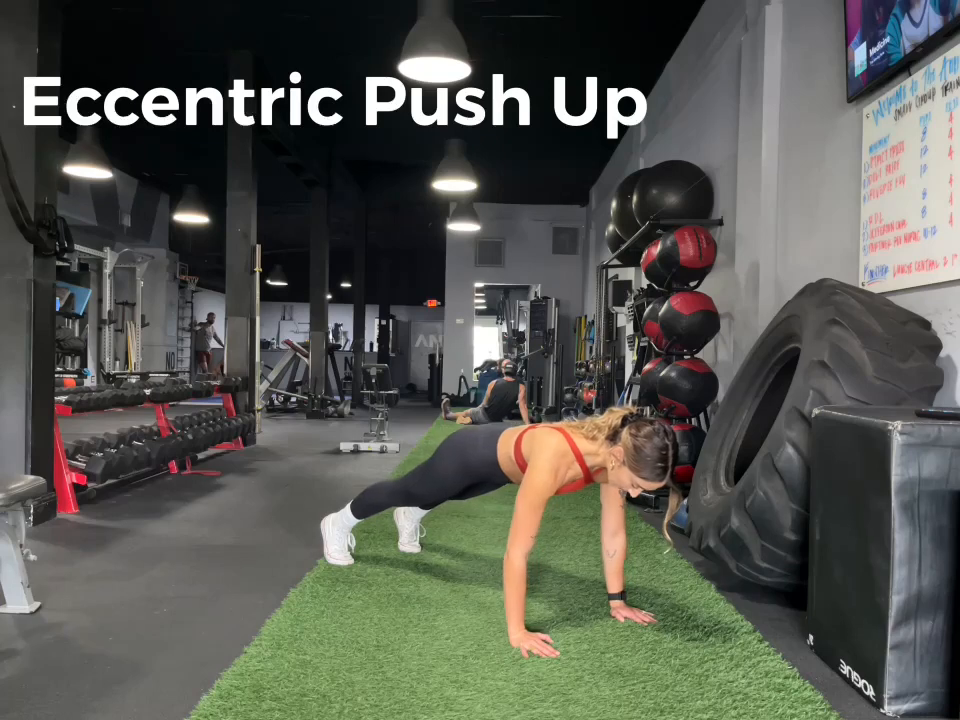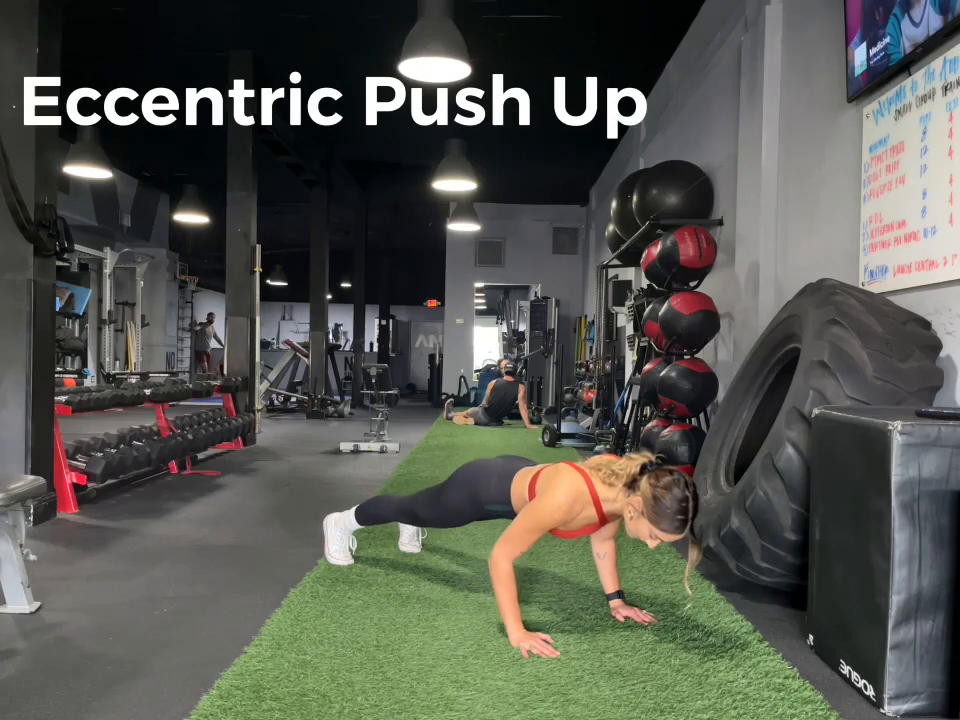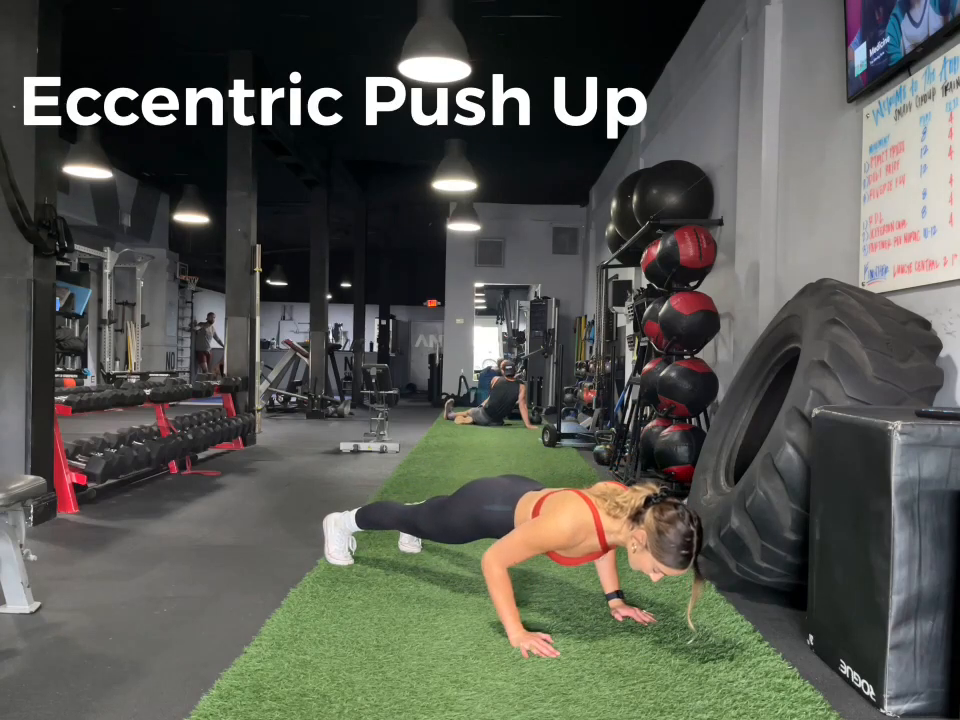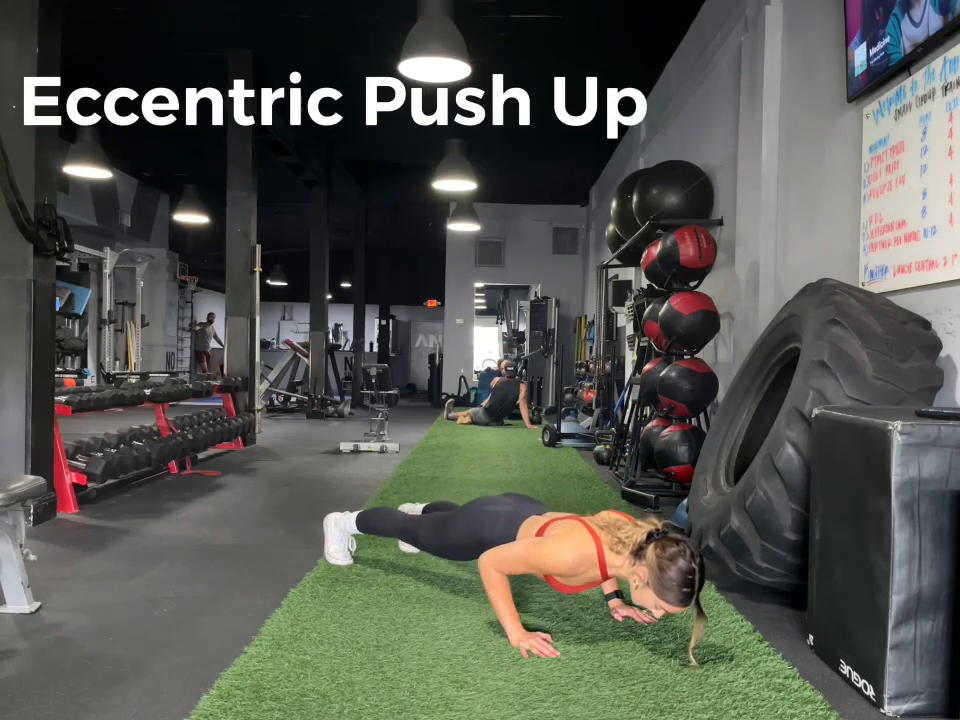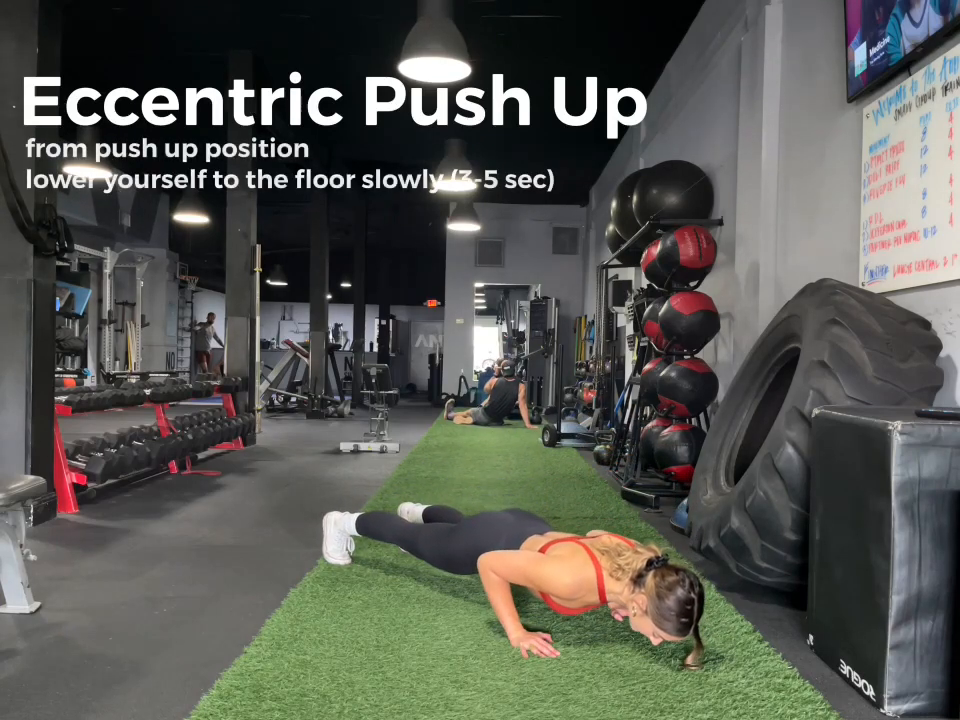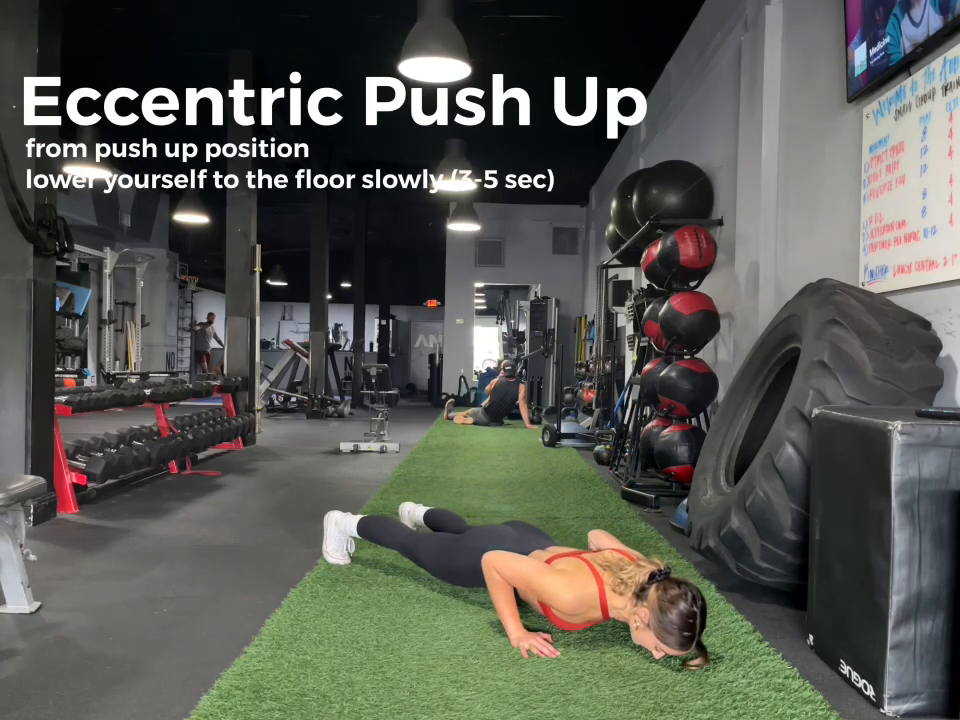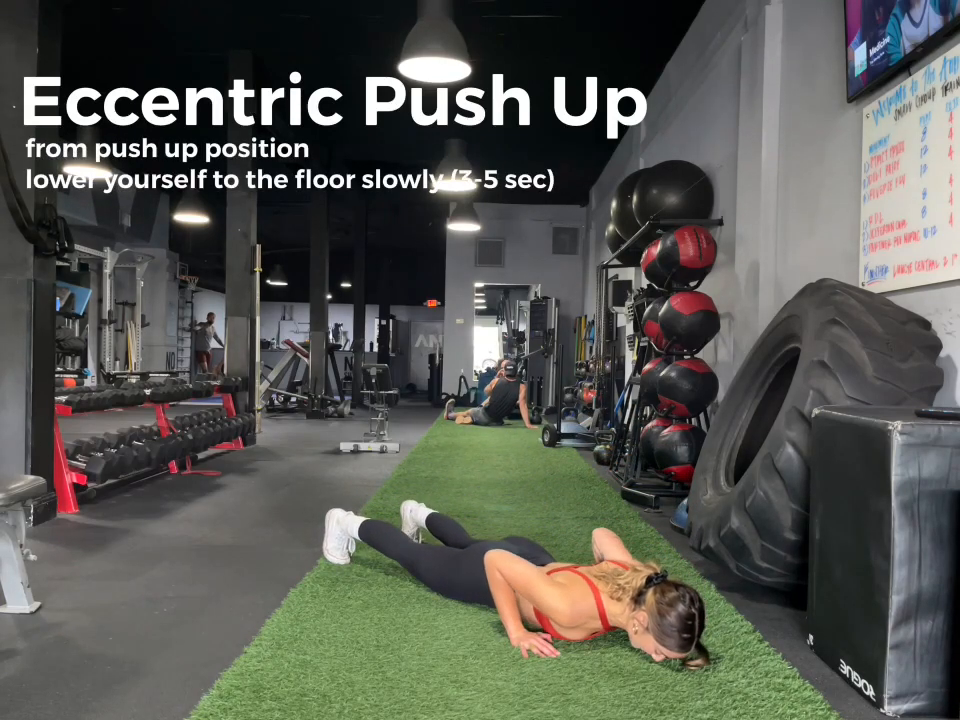
dt=0.7s
person 1, frame 1
left shoulder: (615, 454)
right shoulder: (554, 457)
left elbow: (615, 533)
right elbow: (517, 551)
left wrist: (617, 599)
right wrist: (516, 632)
left hip: (504, 454)
right hip: (472, 454)
left knee: (447, 496)
right knee: (405, 492)
left ankle: (409, 520)
right ankle: (339, 522)
person 1, frame 2
left shoulder: (628, 486)
right shoulder: (567, 497)
left elbow: (603, 539)
right elbow: (500, 557)
left wrist: (615, 599)
right wrist: (517, 632)
left hip: (517, 477)
right hip: (484, 488)
right knee: (410, 508)
left ankle: (411, 527)
right ankle: (341, 522)
person 1, frame 3
left shoulder: (633, 510)
right shoulder: (571, 523)
right elbow: (493, 561)
left wrist: (615, 599)
right wrist: (516, 632)
left hip: (522, 497)
right hip: (486, 509)
right knee: (414, 521)
left ankle: (417, 509)
right ankle: (342, 522)
person 1, frame 4
left shoulder: (637, 539)
right shoulder: (573, 554)
right elbow: (489, 563)
left wrist: (613, 599)
right wrist: (516, 632)
left hip: (524, 516)
right hip: (489, 529)
left knee: (449, 516)
right knee: (413, 533)
left ankle: (416, 509)
right ankle: (342, 522)
person 1, frame 5
left shoulder: (637, 560)
right shoulder: (573, 579)
right elbow: (488, 564)
left wrist: (613, 601)
right wrist: (516, 634)
left hip: (526, 532)
right hip: (491, 543)
left knee: (460, 523)
right knee: (411, 538)
left ankle: (416, 511)
right ankle: (343, 522)
person 1, frame 6
left shoulder: (639, 569)
right shoulder: (574, 595)
left elbow: (597, 536)
right elbow: (493, 563)
right wrist: (516, 634)
left hip: (528, 542)
right hip: (493, 554)
left knee: (462, 531)
right knee: (413, 546)
left ankle: (416, 512)
right ankle: (344, 523)
person 1, frame 7
left shoulder: (637, 581)
right shoulder: (571, 609)
left elbow: (601, 533)
right elbow: (495, 563)
right wrist: (517, 634)
left hip: (528, 558)
right hip: (489, 573)
left knee: (464, 544)
right knee: (413, 557)
left ankle: (419, 514)
right ankle: (348, 523)
